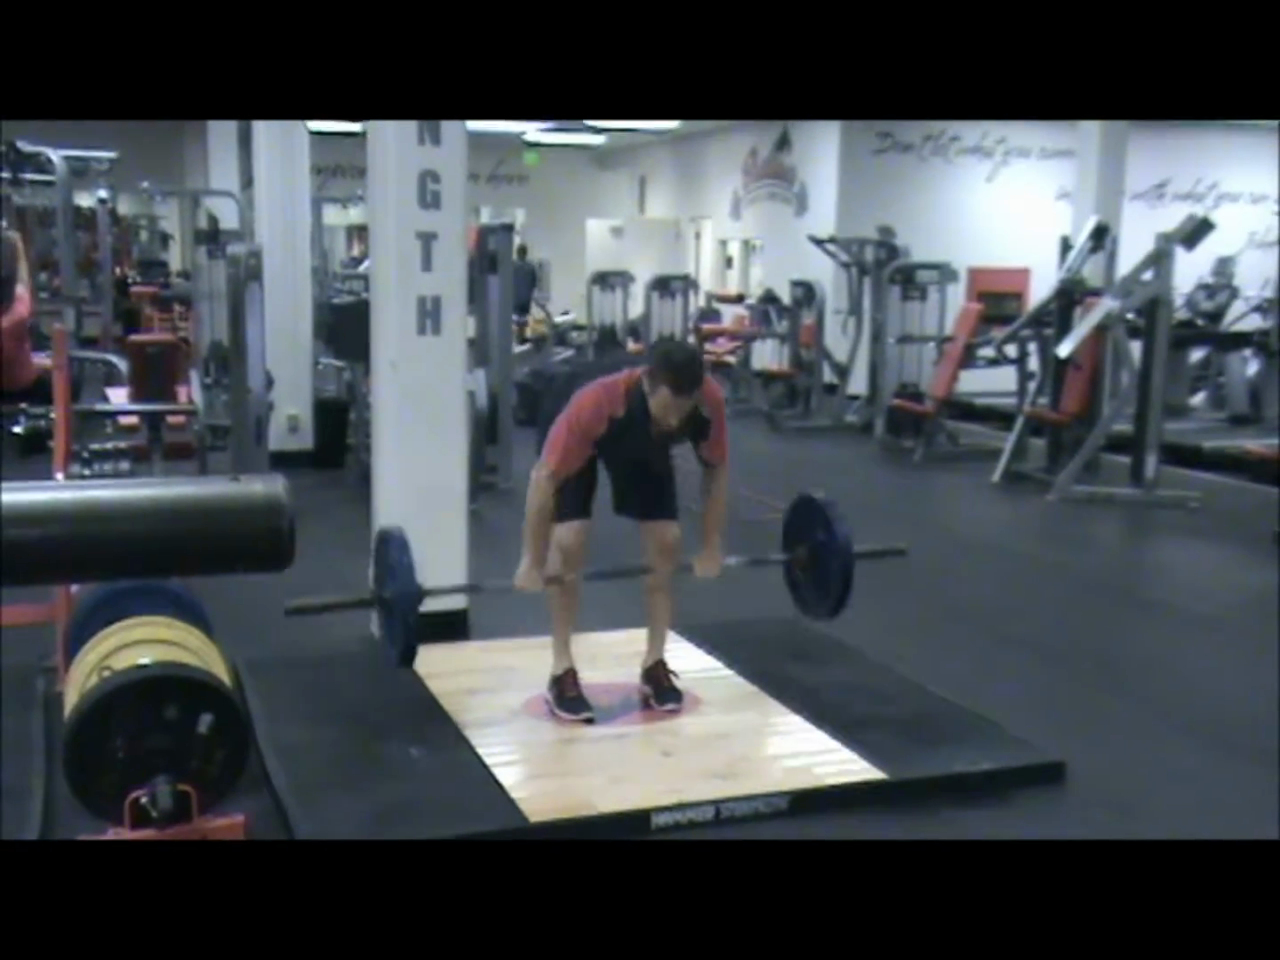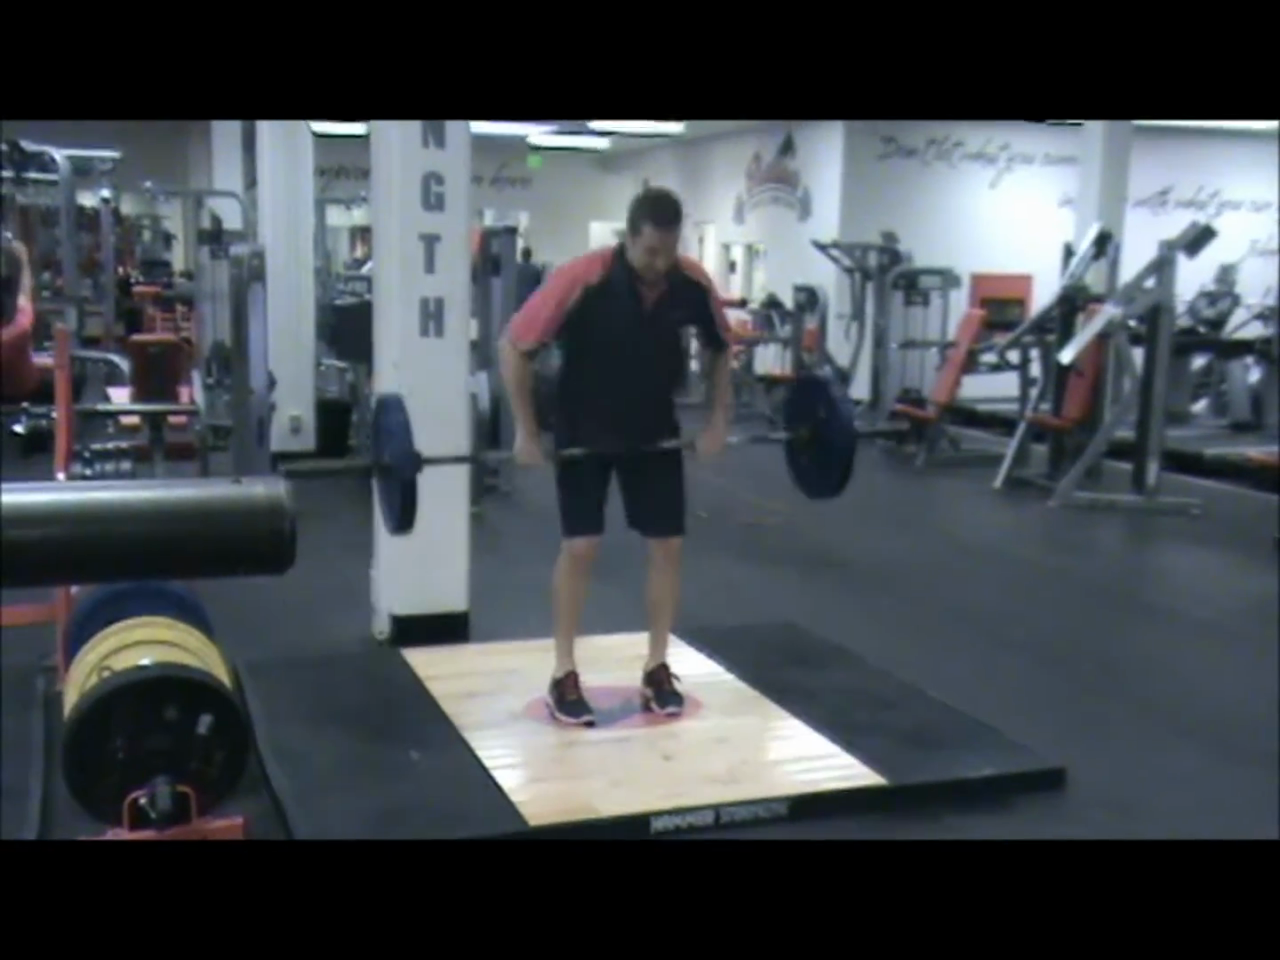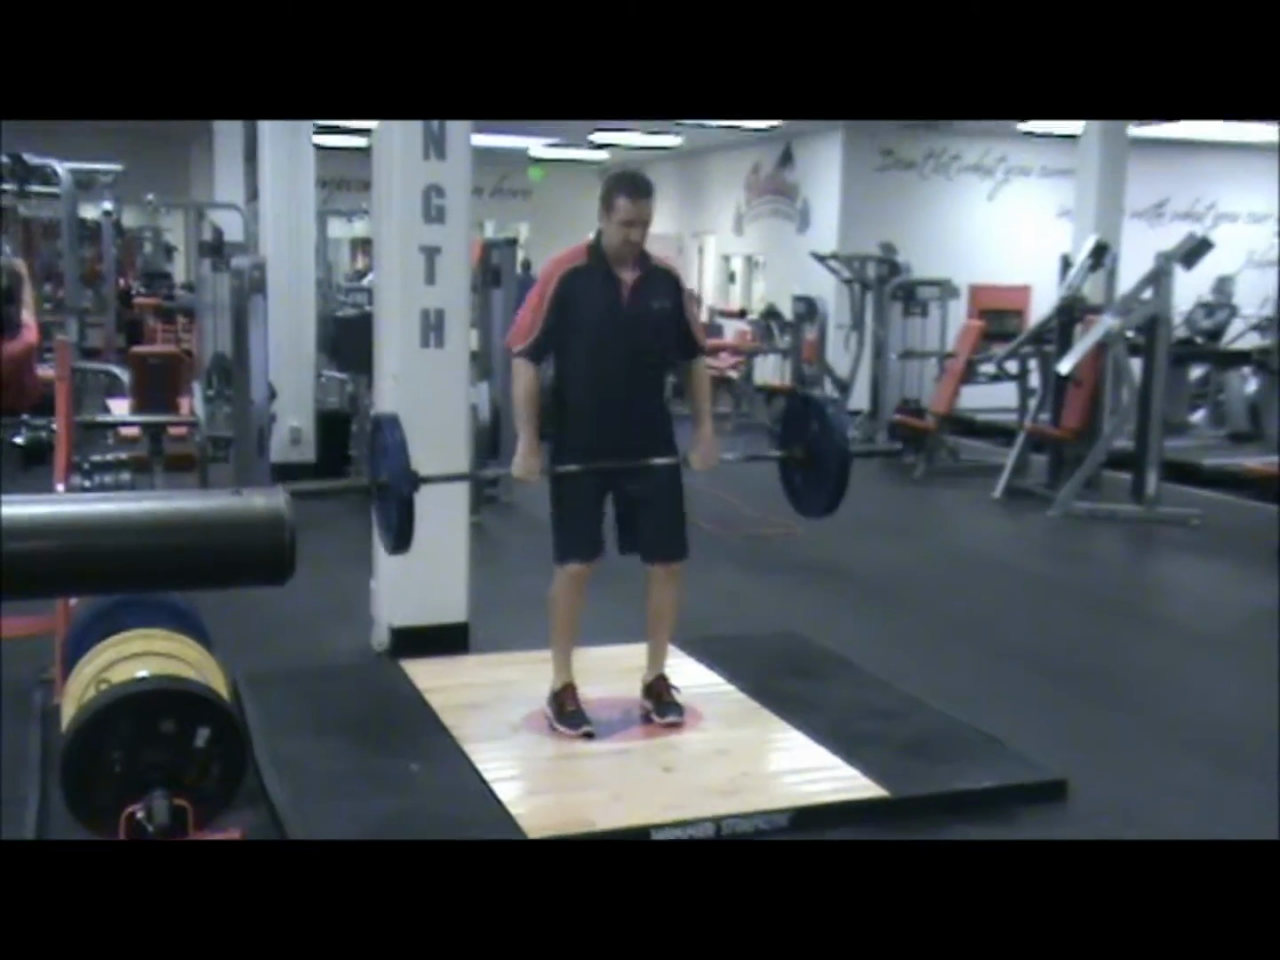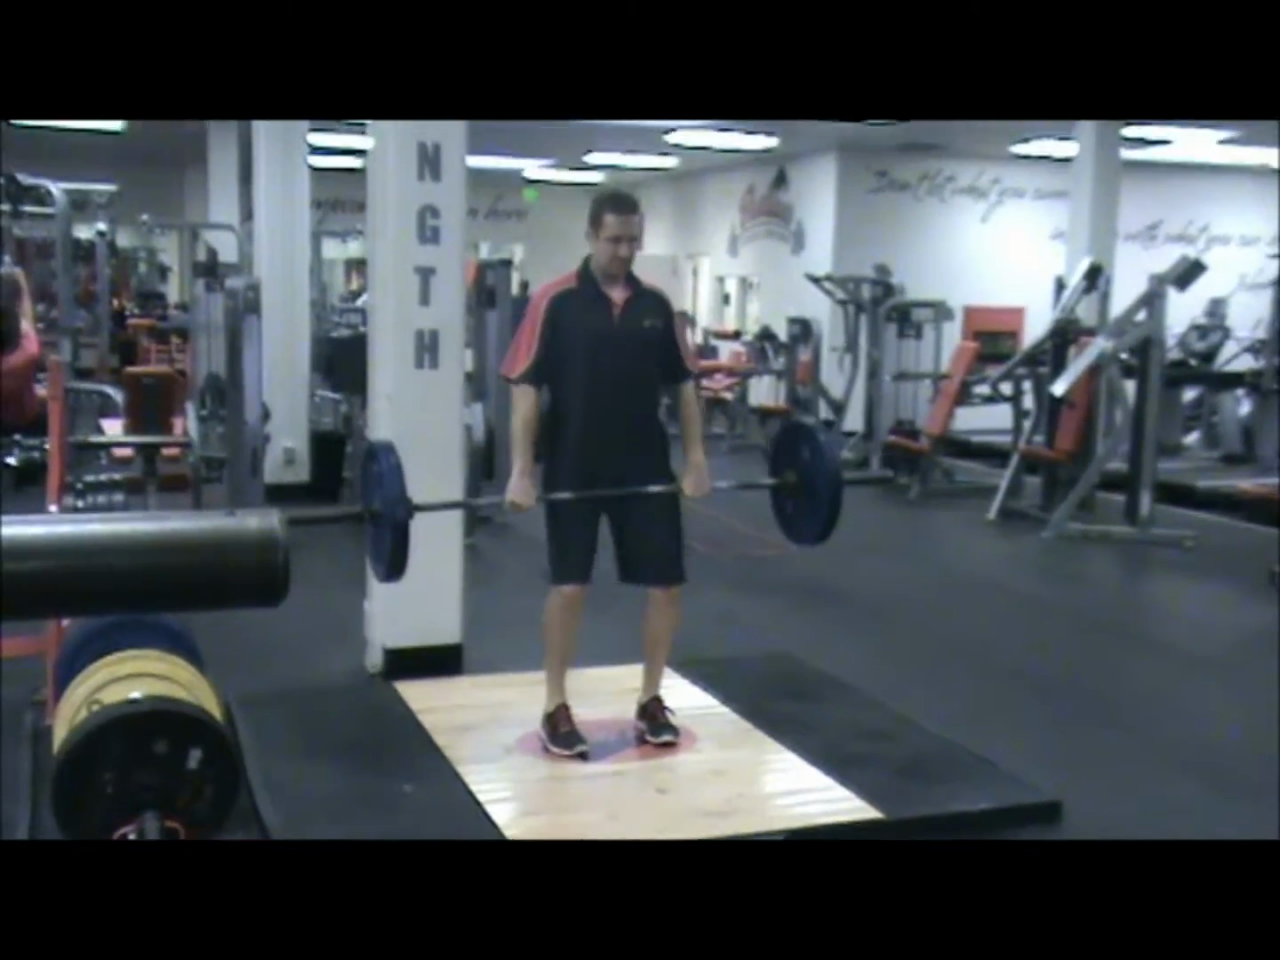
dt=0.3s
person 1, frame 1
left shoulder: (709, 402)
right shoulder: (593, 404)
left elbow: (717, 470)
right elbow: (545, 477)
left wrist: (711, 546)
right wrist: (532, 561)
left hip: (644, 450)
right hip: (585, 438)
left knee: (666, 540)
right knee: (570, 539)
left ankle: (654, 667)
right ankle: (562, 673)
person 1, frame 2
left shoulder: (693, 284)
right shoulder: (581, 282)
left elbow: (720, 348)
right elbow: (514, 347)
left wrist: (717, 421)
right wrist: (526, 432)
left hip: (653, 430)
right hip: (583, 429)
left knee: (667, 547)
right knee: (580, 547)
left ankle: (656, 669)
right ankle: (563, 675)
person 1, frame 3
left shoulder: (667, 281)
right shoulder: (563, 276)
left elbow: (694, 357)
right elbow: (526, 359)
left wrist: (705, 429)
right wrist: (527, 444)
left hip: (652, 448)
right hip: (578, 449)
left knee: (667, 564)
right knee: (575, 566)
left ankle: (655, 680)
right ankle: (561, 688)
person 1, frame 4
left shoulder: (656, 305)
right shoulder: (555, 301)
left elbow: (681, 382)
right elbow: (526, 386)
left wrist: (695, 456)
right wrist: (521, 470)
left hip: (647, 468)
right hip: (574, 471)
left knee: (666, 585)
right knee: (569, 587)
left ankle: (650, 702)
right ankle: (555, 709)
